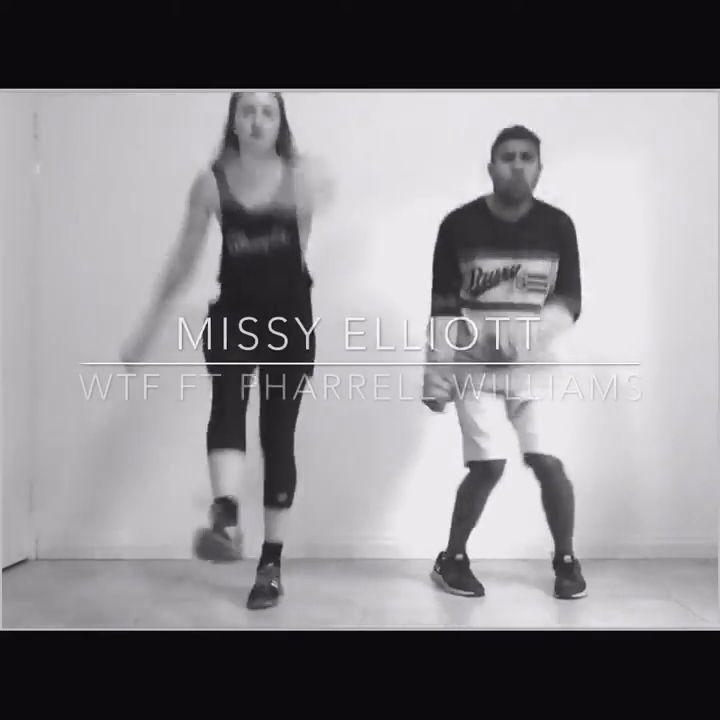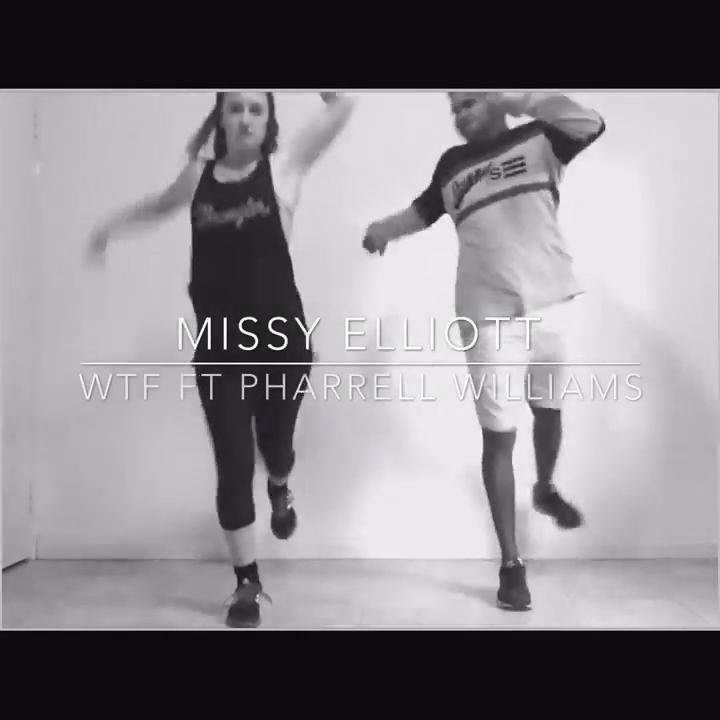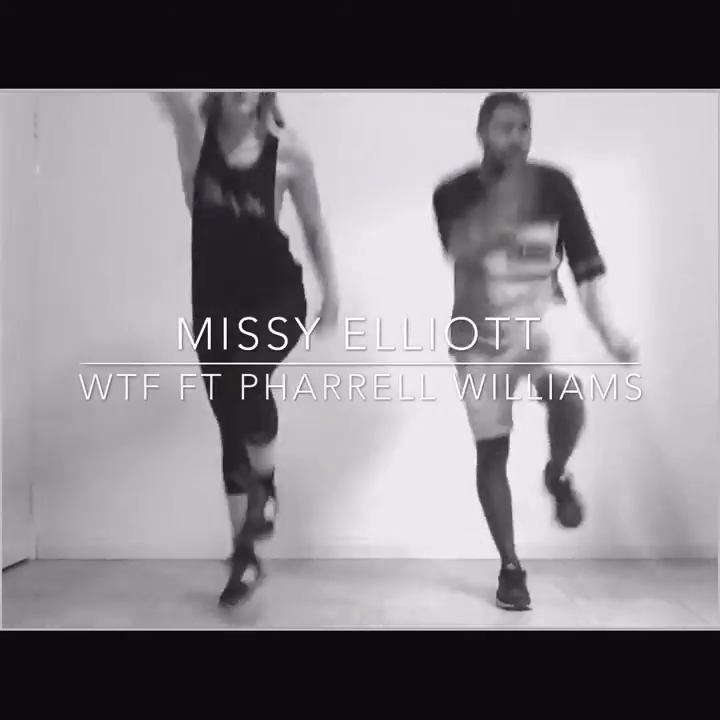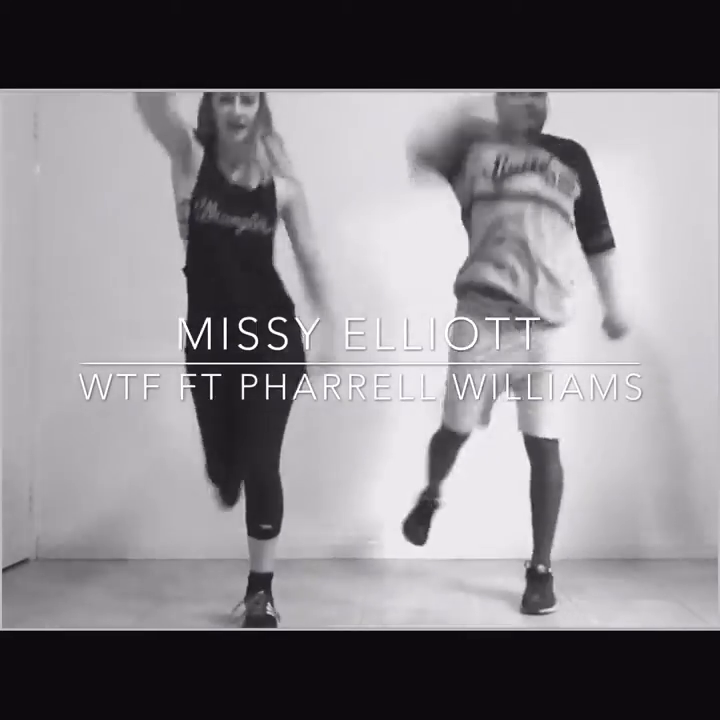
dt=0.3s
person 1, frame 1
left shoulder: (300, 170)
right shoulder: (210, 182)
left elbow: (318, 193)
right elbow: (184, 258)
left wrist: (290, 193)
right wrist: (149, 323)
left hip: (288, 321)
right hip: (232, 320)
left knee: (278, 439)
right knee: (227, 409)
left ankle: (270, 563)
right ankle: (222, 519)
person 1, frame 2
left shoulder: (281, 161)
right shoulder: (200, 171)
left elbow: (341, 107)
right elbow: (168, 200)
right wrist: (113, 224)
left hip: (279, 333)
right hip: (218, 339)
left knee: (276, 444)
right knee: (233, 463)
left ankle: (279, 490)
right ankle: (247, 582)
person 1, frame 3
left shoulder: (288, 149)
right shoulder: (193, 132)
left elbow: (313, 224)
right elbow: (168, 97)
left wrist: (330, 290)
left hip: (275, 299)
right hip: (214, 303)
left knee: (250, 382)
right knee: (233, 423)
left ankle: (263, 481)
right ankle: (244, 556)
person 1, frame 4
left shoulder: (281, 174)
right shoulder: (192, 154)
left elbow: (306, 253)
right elbow: (151, 107)
left wrist: (327, 315)
left hip: (273, 336)
right hip: (209, 336)
left knee: (261, 462)
right knee: (221, 464)
left ankle: (259, 591)
right ankle: (233, 483)
person 2, frame 1
left shoulder: (558, 226)
right shoulder: (458, 226)
left elbow: (569, 301)
right elbow: (444, 306)
left wrist: (529, 338)
right wrist: (435, 372)
left hip: (531, 368)
right hip: (474, 368)
left knee: (549, 466)
right knee: (489, 466)
left ankle: (565, 559)
right ankle: (452, 559)
person 2, frame 2
left shoulder: (539, 139)
right shoulder: (451, 162)
left elbow: (590, 124)
right elbow: (426, 206)
left wrist: (523, 100)
right wrist: (387, 226)
left hip: (543, 304)
right hip: (488, 316)
left knee: (549, 413)
right knee: (499, 438)
left ankle: (545, 487)
right ankle: (511, 564)
person 2, frame 3
left shoulder: (556, 186)
right shoulder: (454, 193)
left elbow: (586, 262)
right elbow: (460, 249)
left wrist: (608, 329)
right wrist: (494, 219)
left hip: (537, 329)
right hip: (478, 339)
left knee: (569, 399)
right knee: (492, 453)
left ankle: (558, 474)
right ankle: (510, 567)
person 2, frame 4
left shoulder: (570, 155)
right shoulder: (478, 147)
left elbow: (598, 237)
right elbow: (422, 156)
left wrist: (612, 302)
right wrist: (461, 123)
left hip: (543, 323)
right hip: (483, 316)
left knee: (544, 446)
right knee: (456, 431)
left ankle: (541, 569)
right ankle: (429, 498)
